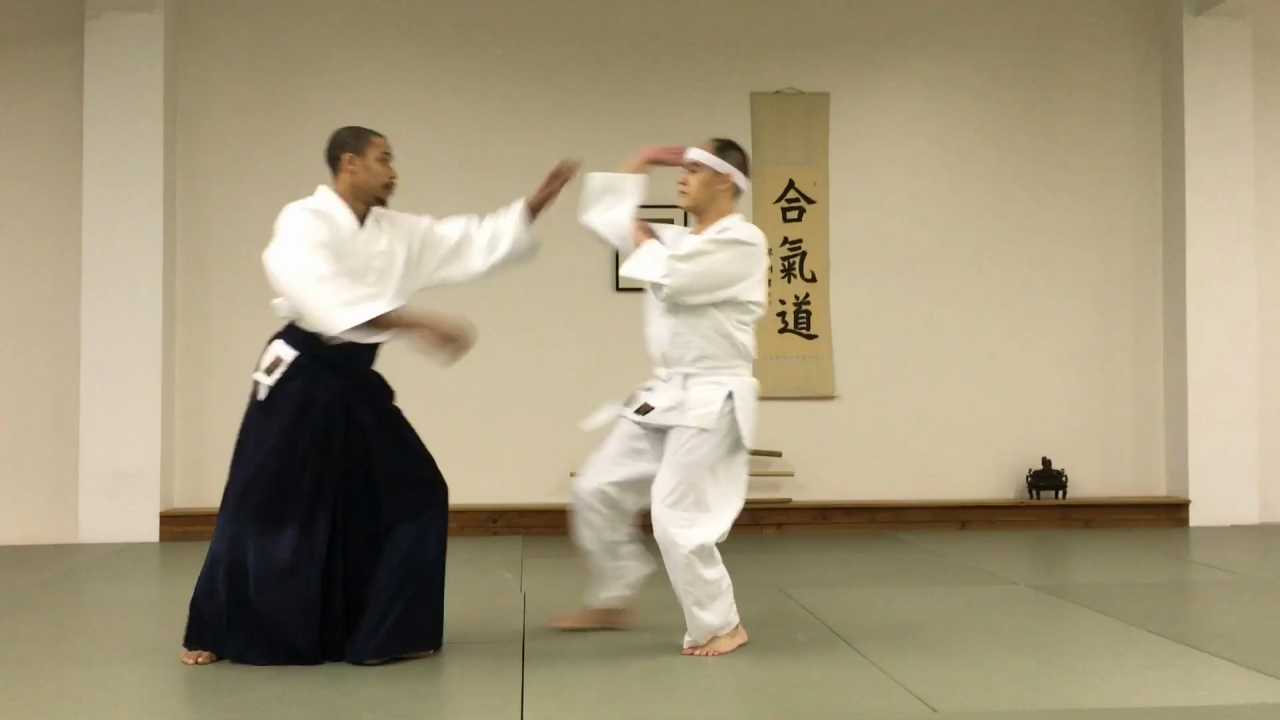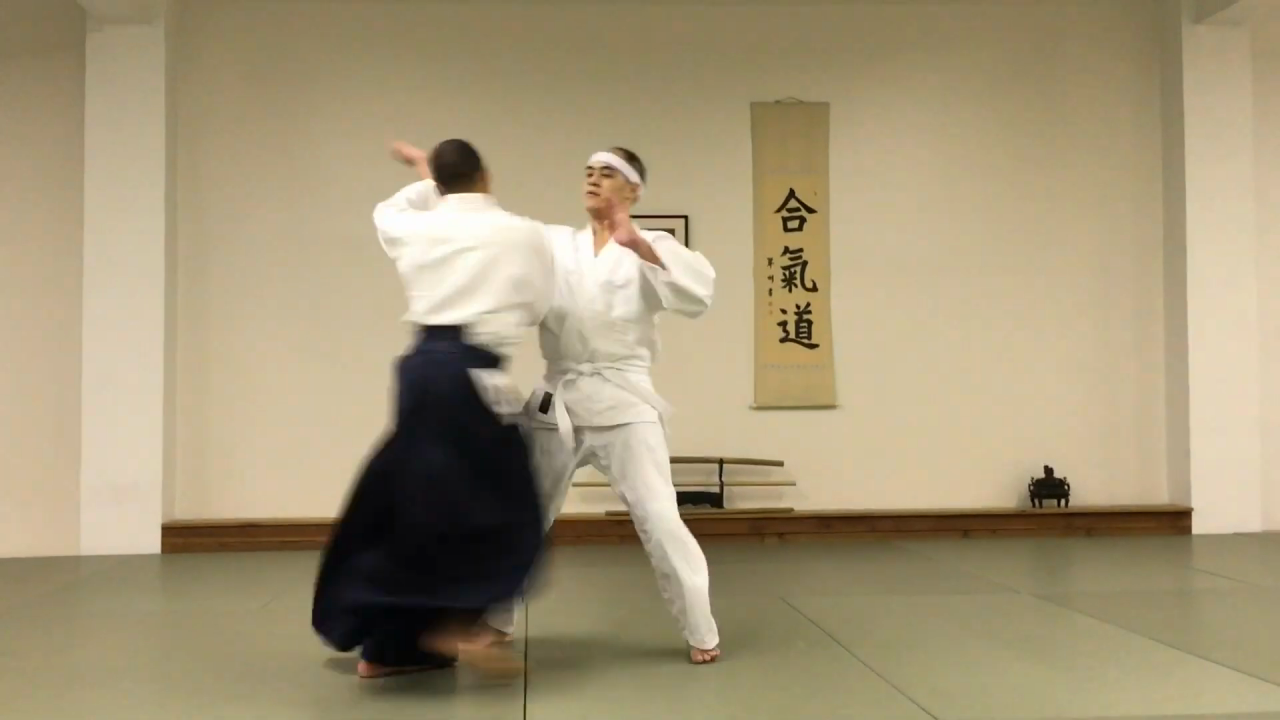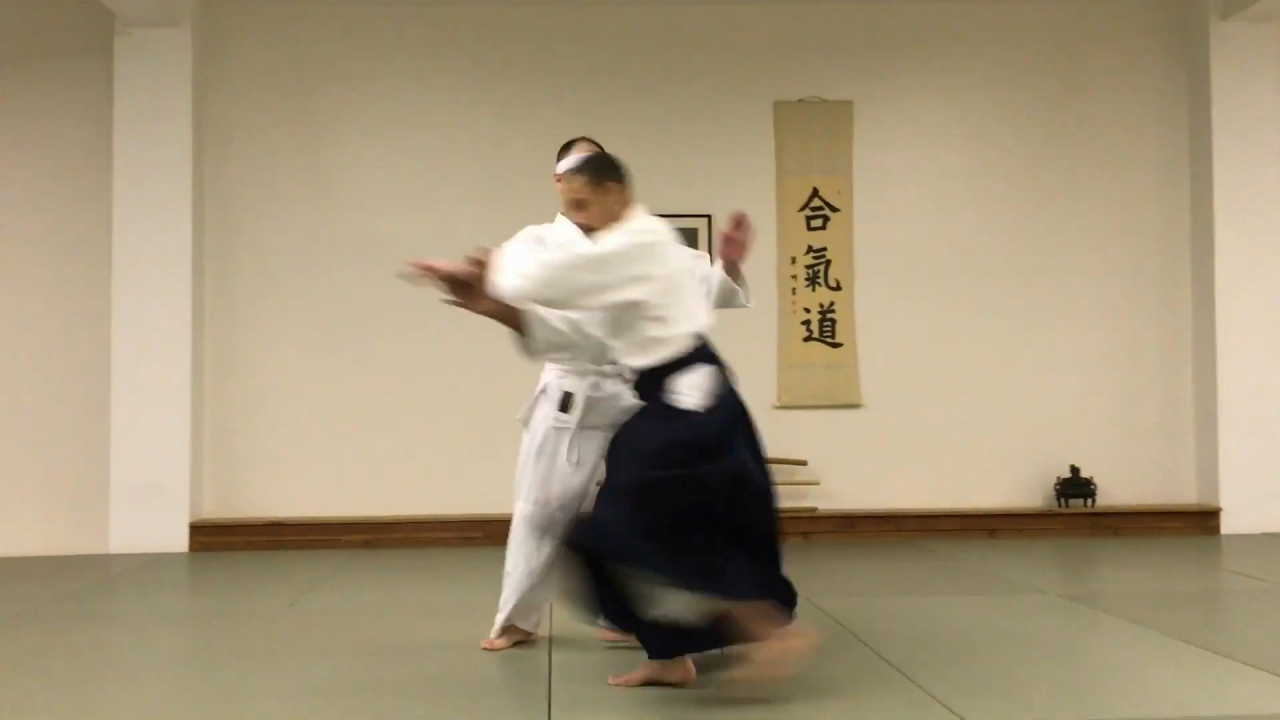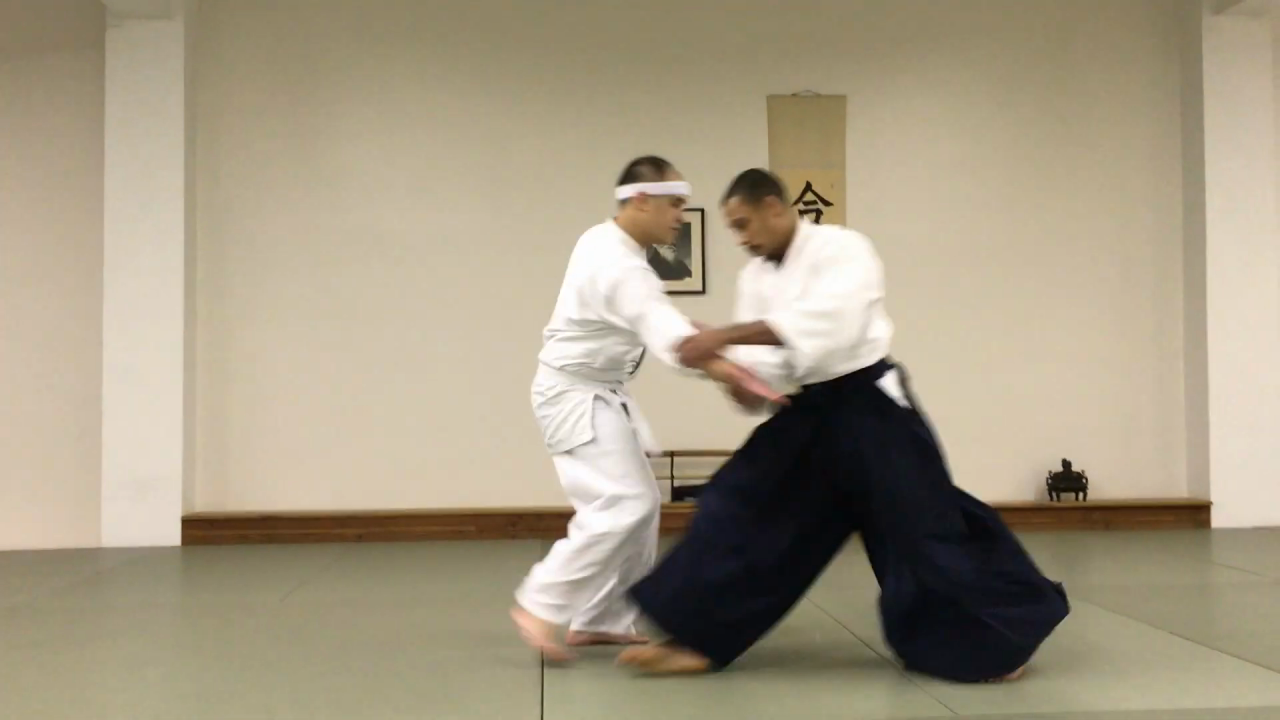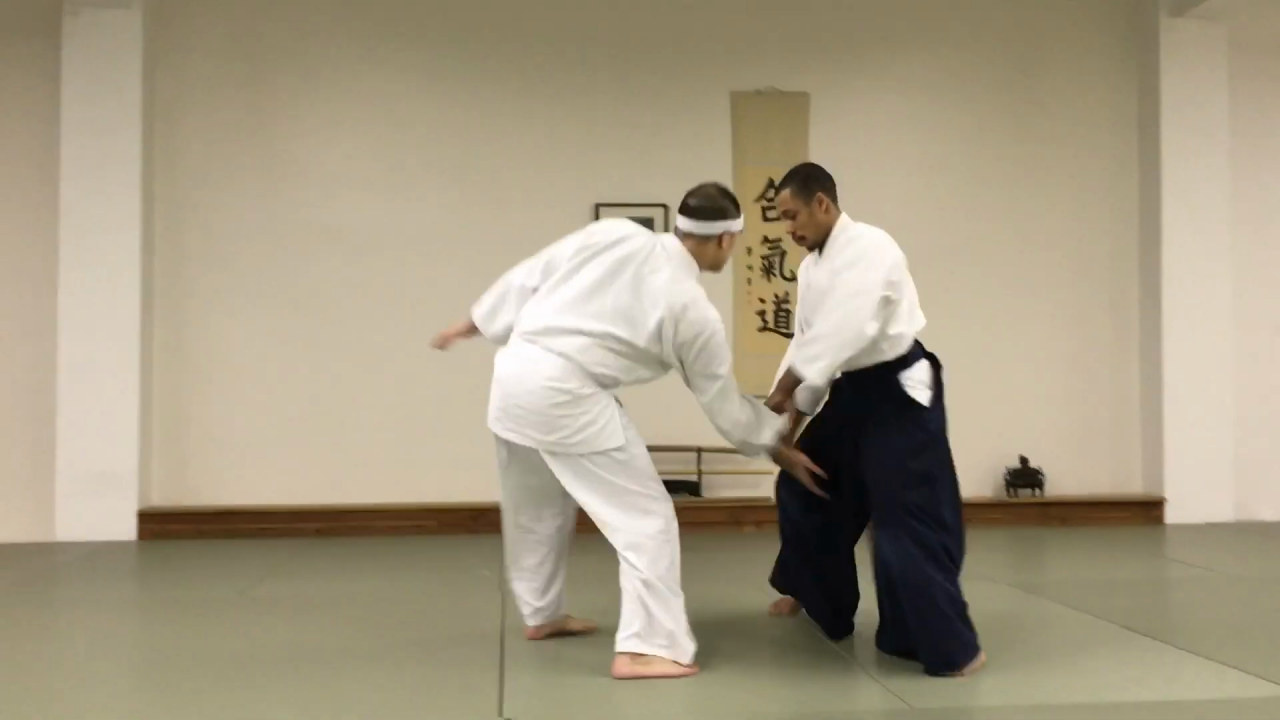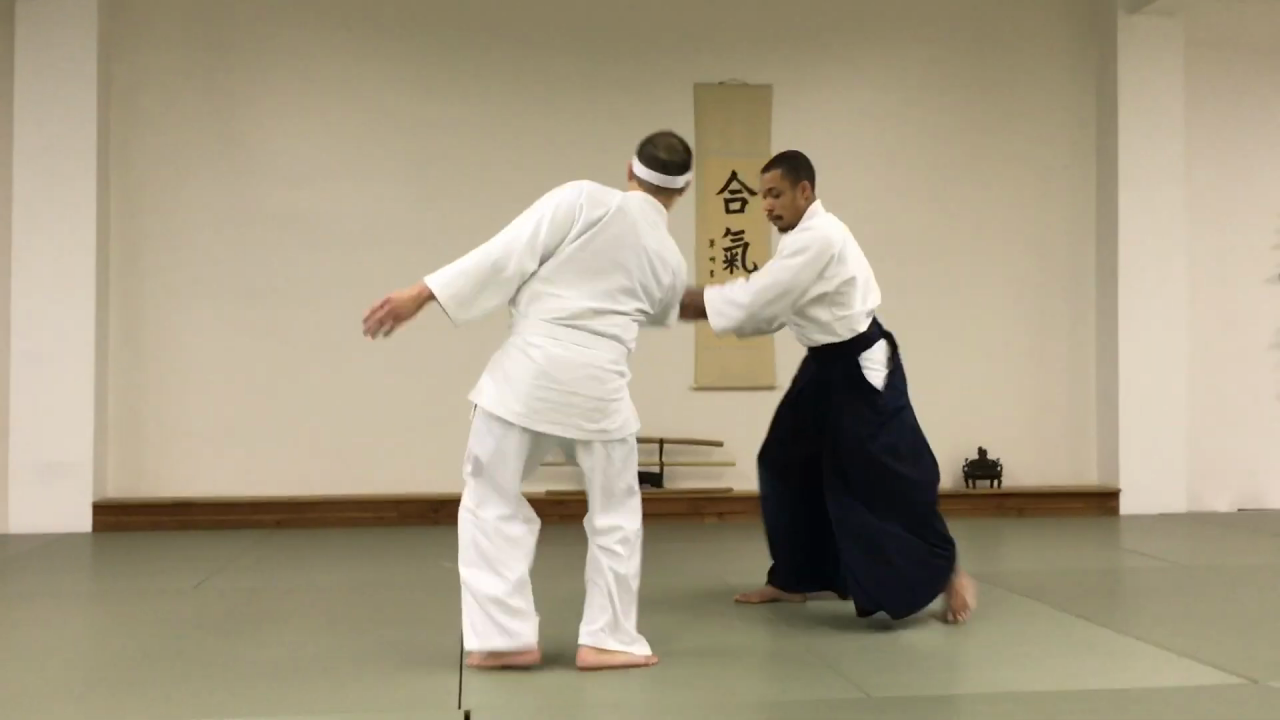
dt=0.3s
person 1, frame 1
left shoulder: (401, 231)
right shoulder: (303, 221)
left elbow: (470, 243)
right elbow: (328, 297)
left wrist: (535, 203)
right wrist: (415, 322)
left hip: (357, 380)
right hip: (302, 375)
left knee: (409, 499)
right knee: (266, 512)
left ankle: (382, 634)
right ankle: (220, 634)
person 1, frame 2
left shoulder: (416, 226)
right shoulder: (525, 235)
left elbow: (393, 215)
right elbow: (537, 304)
left wrist: (428, 171)
left hip: (425, 375)
right hip: (472, 380)
left knee: (409, 502)
right knee: (494, 514)
left ankle: (385, 648)
right ankle: (448, 623)
person 1, frame 3
left shoulder: (639, 244)
right shoulder: (622, 249)
left elbow: (548, 276)
left wrist: (479, 268)
left hip: (691, 397)
right hip: (679, 397)
left knee: (632, 517)
right knee: (660, 522)
left ankle: (758, 624)
right ankle: (672, 653)
person 1, frame 4
left shoulder: (842, 250)
right shoulder: (754, 277)
left elbow: (829, 319)
right elbow: (766, 353)
left wrist: (727, 335)
left hip: (872, 404)
right hip: (813, 407)
left knee: (924, 522)
right knee: (740, 503)
left ankle: (1000, 639)
right ankle: (699, 641)
person 1, frame 5
left shoulder: (866, 246)
right shoulder: (811, 268)
left elbow: (843, 330)
right elbow: (811, 344)
left wrist: (782, 389)
right wrist: (794, 416)
left hip: (899, 389)
right hip: (853, 391)
left knee: (911, 511)
right knee: (810, 487)
left ankle: (950, 646)
right ankle: (818, 597)
person 1, frame 6
left shoulder: (816, 239)
right shoulder: (796, 240)
left elbow: (758, 300)
right elbow: (768, 309)
left wrist: (687, 301)
right wrist: (701, 302)
left hip: (861, 365)
right hip: (825, 367)
left knee: (880, 477)
right knee: (787, 467)
left ankle: (944, 573)
right ankle: (796, 578)
person 2, frame 1
left shoulder: (742, 241)
right shoulder: (675, 239)
left elbow: (668, 279)
right elbow: (603, 214)
left wrist: (645, 243)
right wrist: (638, 165)
left hip: (711, 401)
right hip: (667, 398)
left knee: (678, 519)
right knee: (597, 491)
left ankle: (721, 624)
right ankle: (612, 600)
person 2, frame 2
left shoulder: (655, 245)
right shoulder: (550, 245)
left elbow: (694, 295)
left wrist: (642, 248)
left hip: (624, 402)
right hip: (556, 402)
left knee: (657, 517)
left ankle: (700, 631)
right ankle: (491, 620)
person 2, frame 3
right shoulder: (537, 243)
left elbow: (711, 291)
right elbow: (537, 318)
left wrist: (731, 262)
right wrist: (499, 310)
left hip: (633, 394)
right hip: (568, 396)
right knee: (540, 512)
right ankle: (518, 620)
person 2, frame 4
left shoulder: (604, 243)
right shoulder: (625, 270)
right elbow: (665, 330)
right wrist: (728, 370)
left hip: (604, 398)
right hip: (575, 400)
left knee: (641, 506)
right knee: (623, 506)
left ankle: (599, 618)
right ankle: (543, 606)
person 2, frame 5
left shoulder: (621, 236)
right shoulder: (695, 314)
left elbow: (529, 278)
right elbow: (724, 405)
left wrist: (473, 323)
right wrist: (777, 447)
left hip: (519, 375)
right hip: (566, 400)
left knee: (536, 508)
right knee: (643, 517)
left ankle: (541, 614)
right ankle: (644, 649)
person 2, frame 6
left shoulder: (582, 199)
right shoulder: (667, 260)
left elbow: (507, 254)
left wrist: (419, 296)
left hip: (528, 368)
right hip: (596, 382)
left knee: (491, 497)
right knee: (615, 511)
left ankle: (506, 637)
right ankle: (609, 638)
